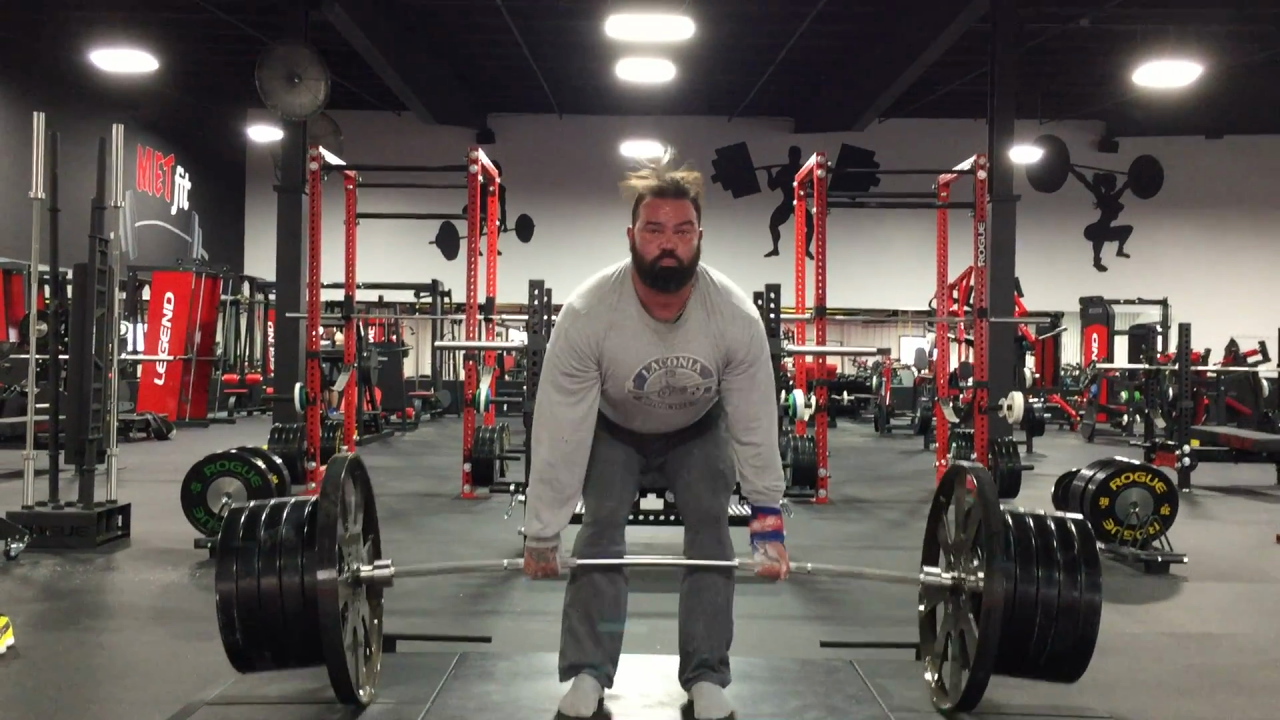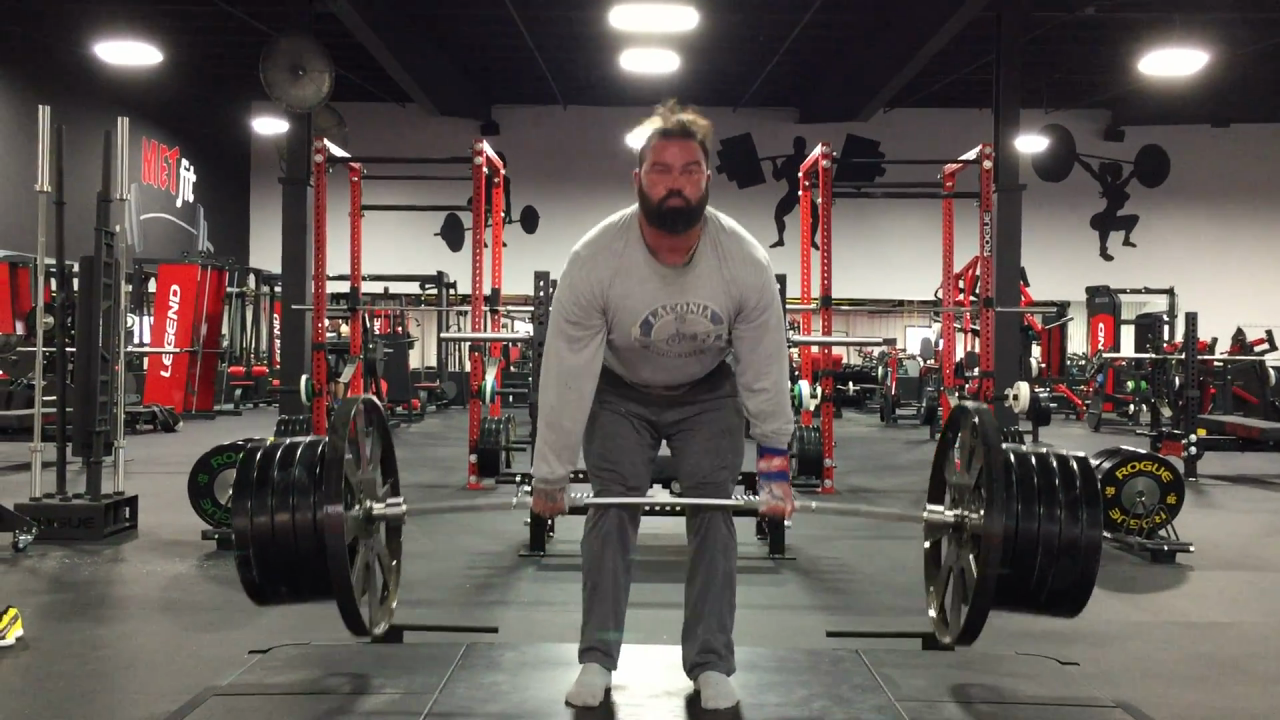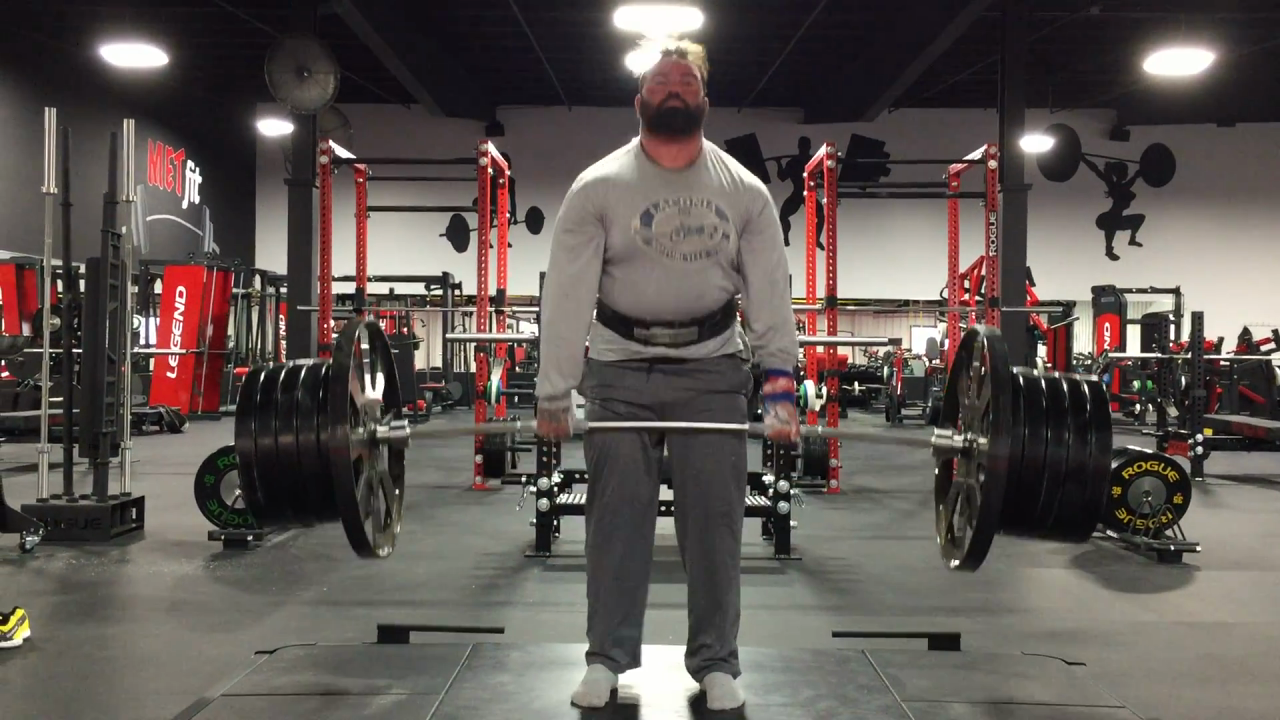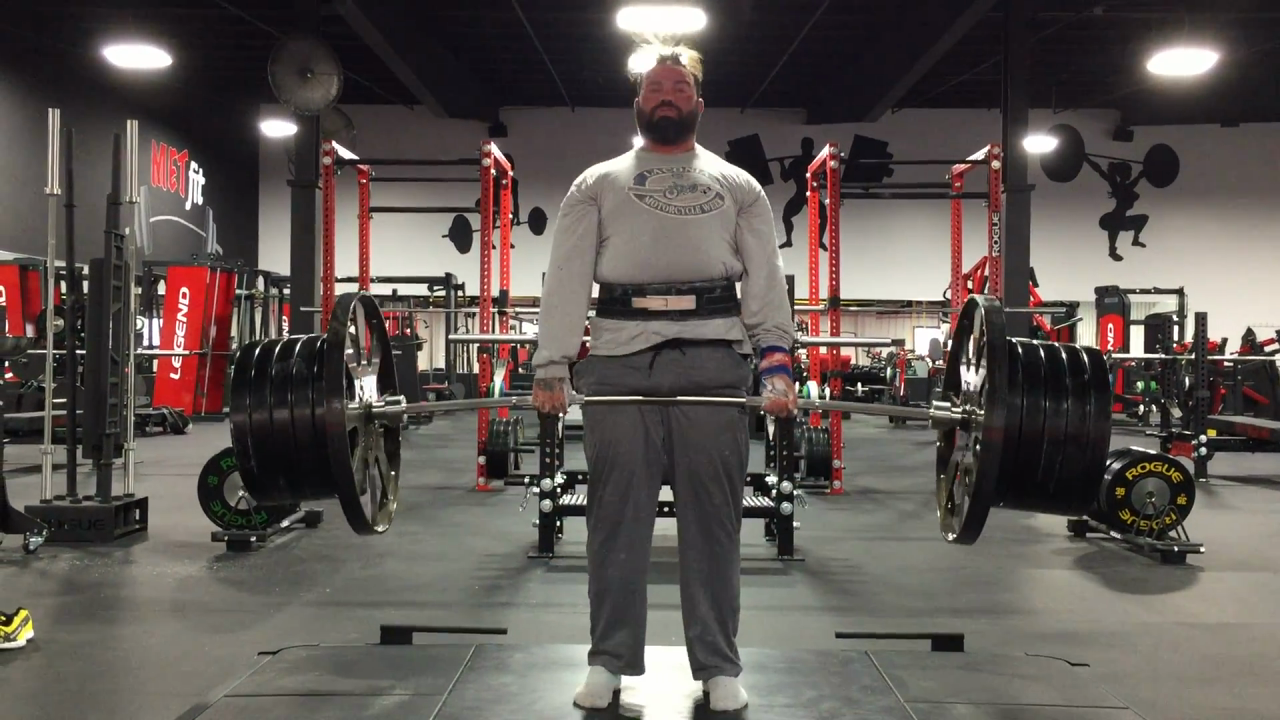
dt=0.4s
person 1, frame 1
left shoulder: (736, 316)
right shoulder: (587, 314)
left elbow: (754, 426)
right elbow: (560, 432)
left wrist: (767, 524)
right wrist: (542, 536)
left hip: (697, 431)
right hip: (612, 430)
left knee: (710, 526)
right knee: (601, 525)
right ankle: (588, 671)
person 1, frame 2
left shoulder: (745, 262)
right shoulder: (594, 260)
left elbow: (765, 371)
right elbow: (567, 375)
left wrist: (775, 465)
right wrist: (550, 475)
left hip: (707, 395)
right hip: (619, 394)
left knee: (713, 516)
right knee: (610, 513)
left ankle: (710, 663)
right ankle: (597, 659)
person 1, frame 3
left shoulder: (744, 189)
right shoulder: (597, 186)
left elbow: (769, 292)
right elbow: (567, 295)
left wrist: (780, 390)
right wrist: (553, 396)
left hip: (713, 370)
right hip: (620, 368)
left knee: (715, 517)
right knee: (616, 516)
left ankle: (715, 663)
right ankle: (606, 658)
person 1, frame 4
left shoulder: (736, 184)
right shoulder: (598, 182)
left elbow: (764, 277)
right elbow: (567, 277)
left wrist: (776, 363)
right wrist: (551, 368)
left hip: (713, 358)
right hip: (619, 360)
left knee: (711, 516)
right knee: (618, 513)
left ankle: (718, 665)
right ankle: (609, 659)
